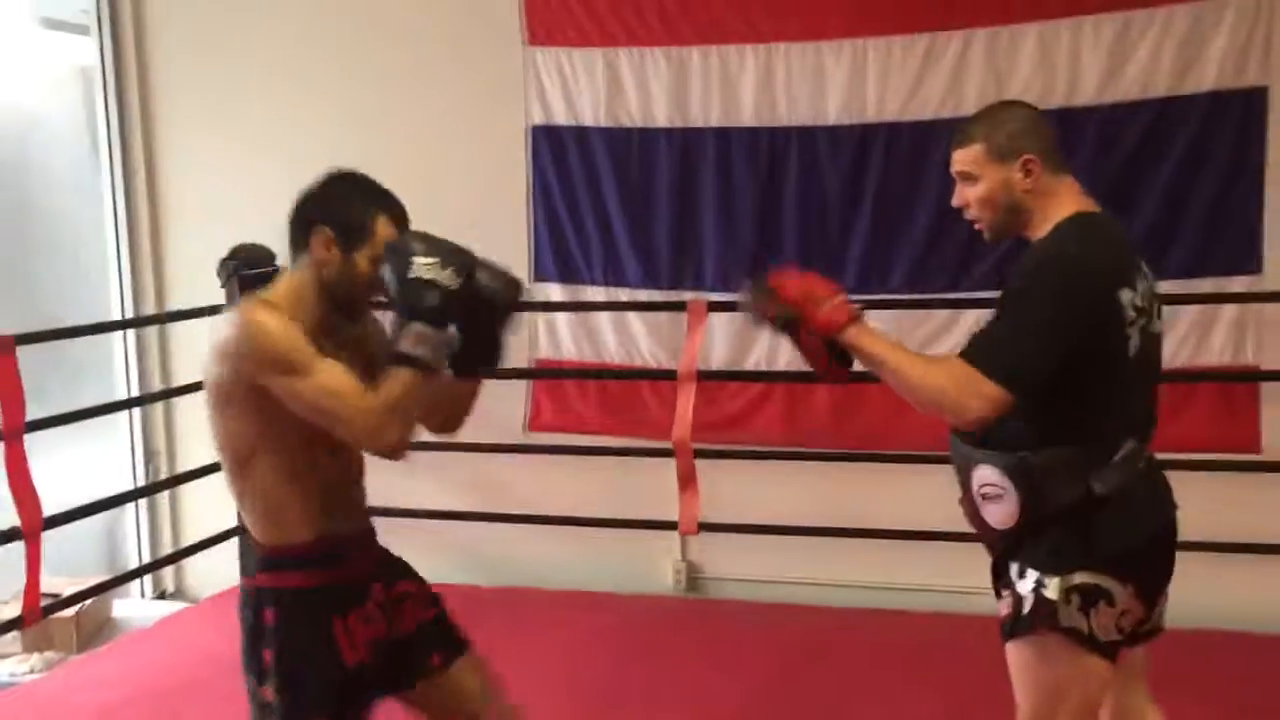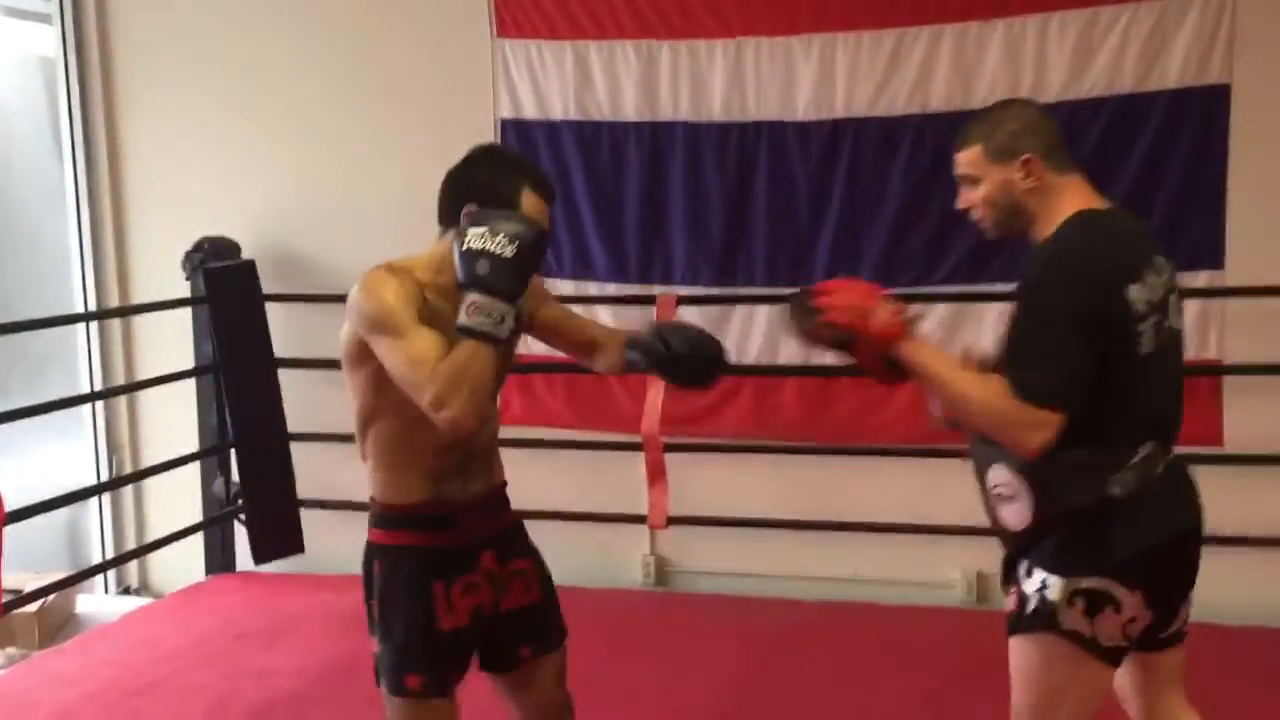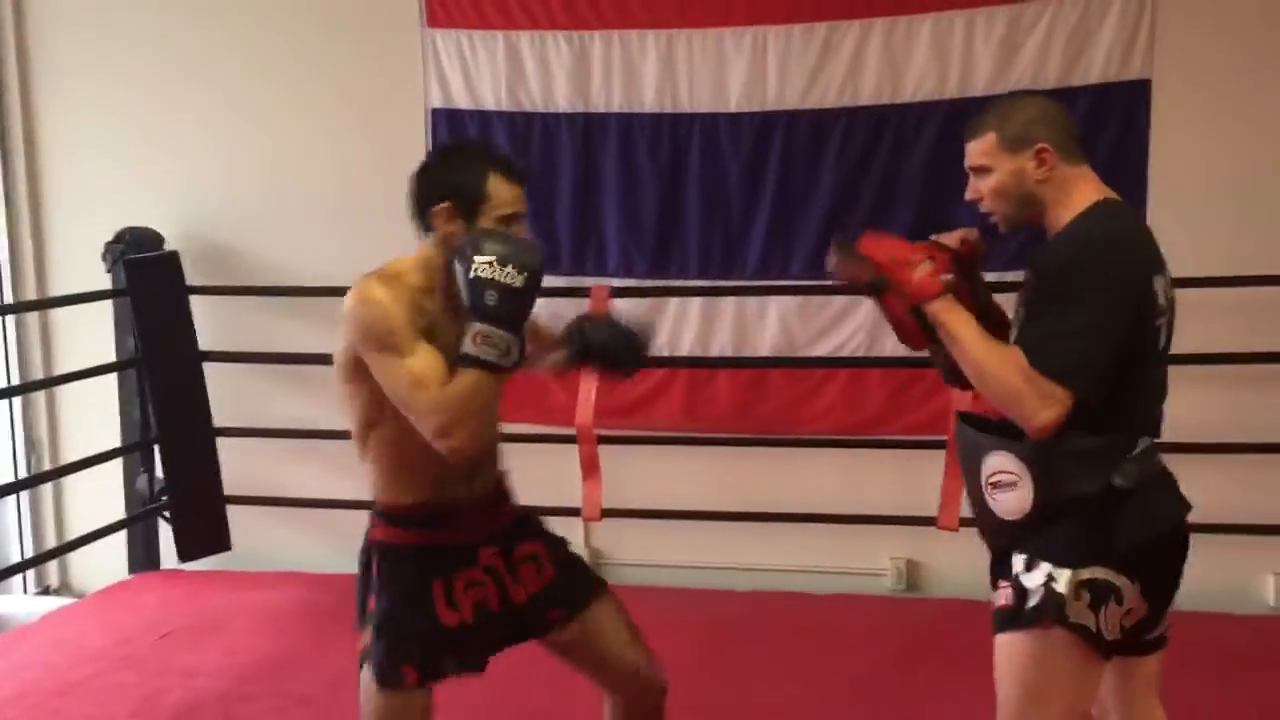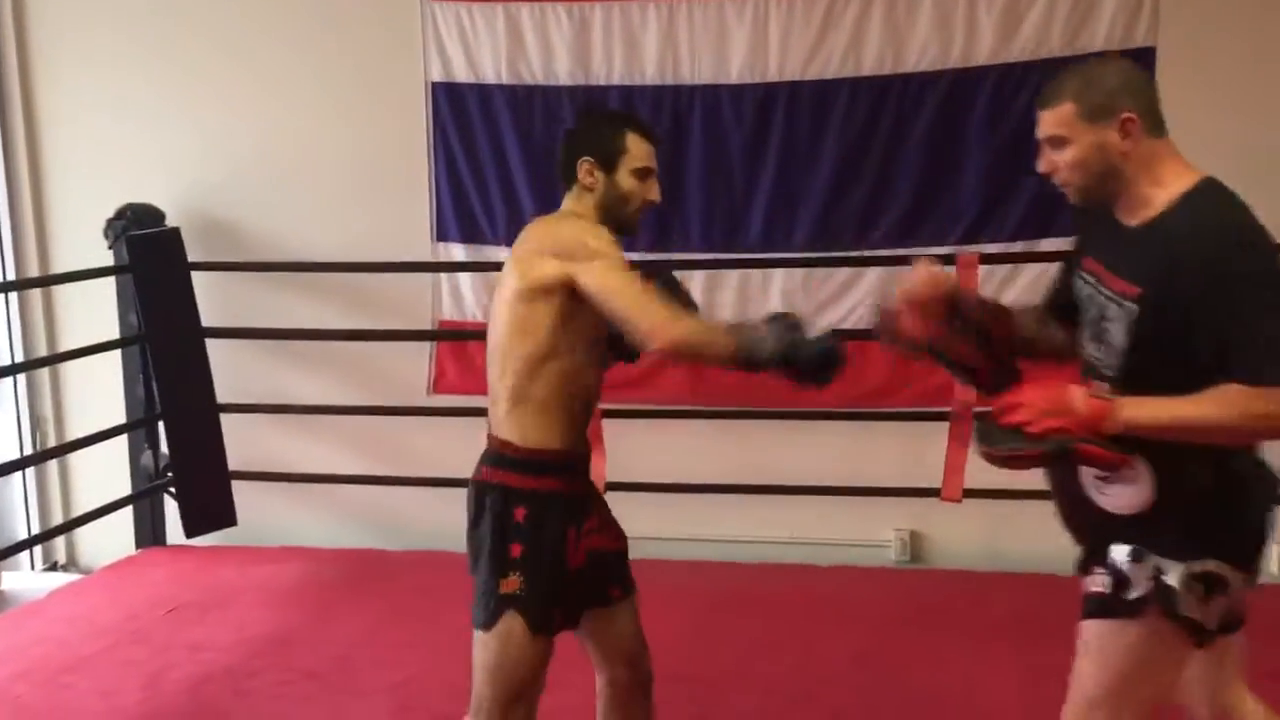
dt=0.5s
person 1, frame 1
left shoulder: (1063, 267)
right shoulder: (1105, 248)
left elbow: (973, 399)
left wrist: (845, 324)
right wrist: (1014, 452)
left hip: (1079, 537)
right hip: (1123, 518)
person 1, frame 2
left shoulder: (1065, 268)
right shoulder: (1130, 243)
left elbow: (1028, 426)
left wrist: (895, 337)
right wrist: (978, 374)
left hip: (1096, 537)
right hip: (1156, 516)
person 1, frame 3
left shoulder: (1085, 256)
right shoulder: (1116, 239)
left elbow: (1038, 406)
right elbow: (1045, 362)
left wrist: (935, 296)
right wrist: (964, 288)
left hip: (1086, 534)
right hip: (1129, 520)
person 1, frame 4
left shoulder: (1214, 240)
right shoulder: (1104, 223)
right elbow: (1049, 334)
left wrist: (1105, 412)
right wrist: (956, 305)
left hip: (1178, 528)
right hip: (1145, 517)
person 2, frame 1
left shoulder: (349, 321)
right shoulder: (256, 330)
left elbow: (441, 416)
right elbow: (383, 433)
left wrist: (477, 338)
right wrist: (422, 323)
left hip: (371, 571)
right hip: (298, 594)
person 2, frame 2
left shoulder: (510, 286)
right shoulder: (384, 292)
left elbow: (593, 347)
right elbow: (452, 410)
left wrist: (648, 346)
right wrist: (488, 296)
left hip: (495, 531)
right hip: (411, 550)
person 2, frame 3
left shoulder: (476, 279)
right shoulder: (379, 299)
left elbow: (541, 348)
right elbow: (453, 437)
left wrist: (583, 345)
right wrist: (494, 322)
left hip: (498, 526)
right hip: (413, 548)
person 2, frame 4
left shoulder: (560, 254)
right shoulder: (571, 240)
right elbow: (664, 332)
left wrist: (614, 341)
right wrist: (777, 346)
left hip: (562, 490)
right hip: (525, 498)
left knee: (629, 666)
